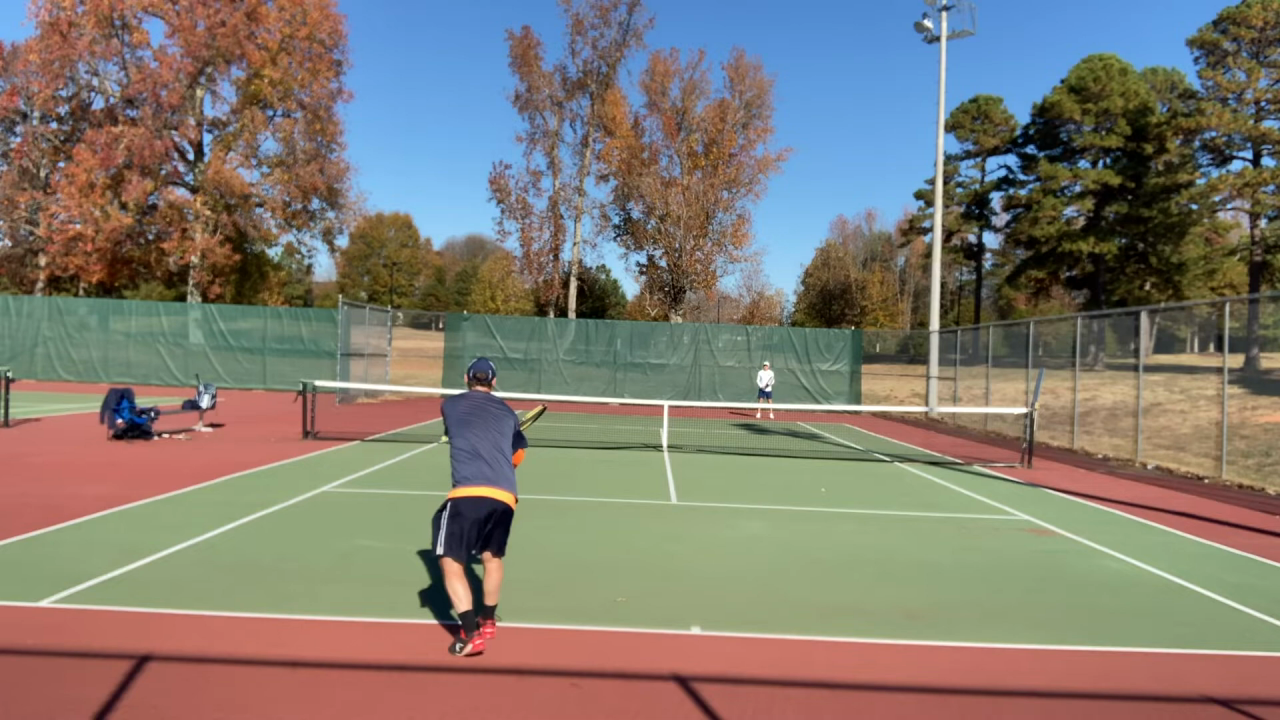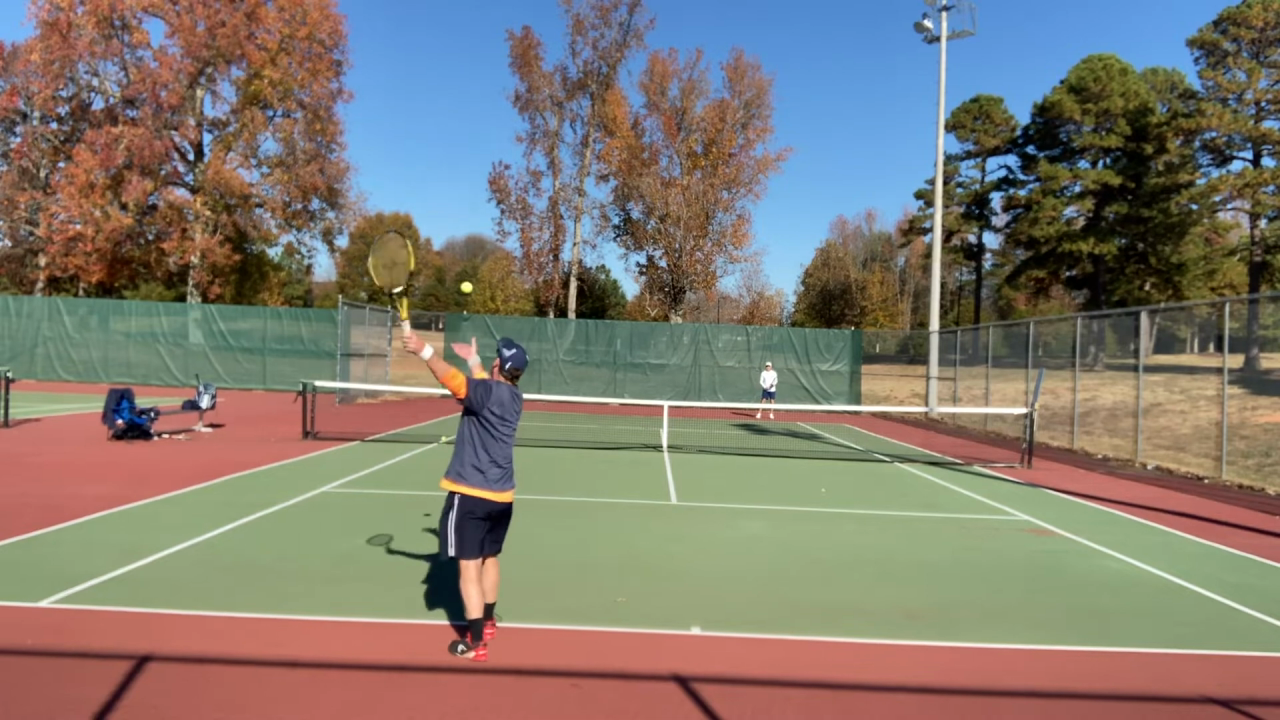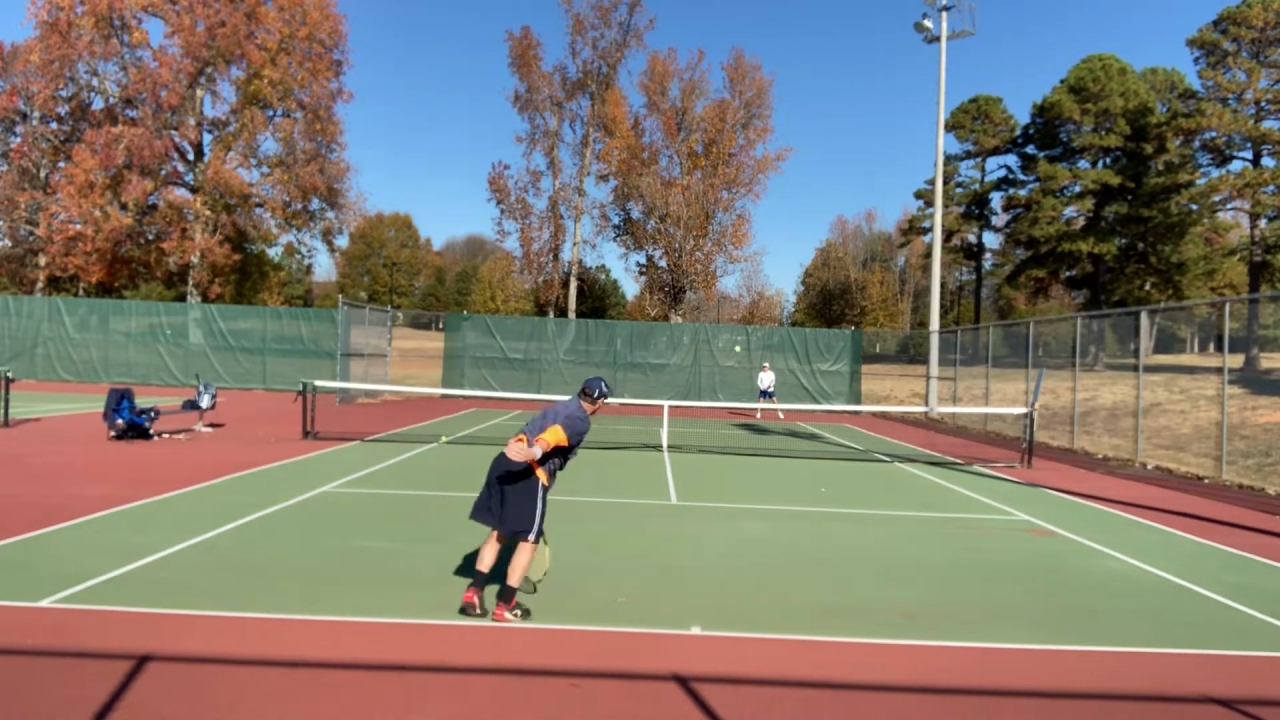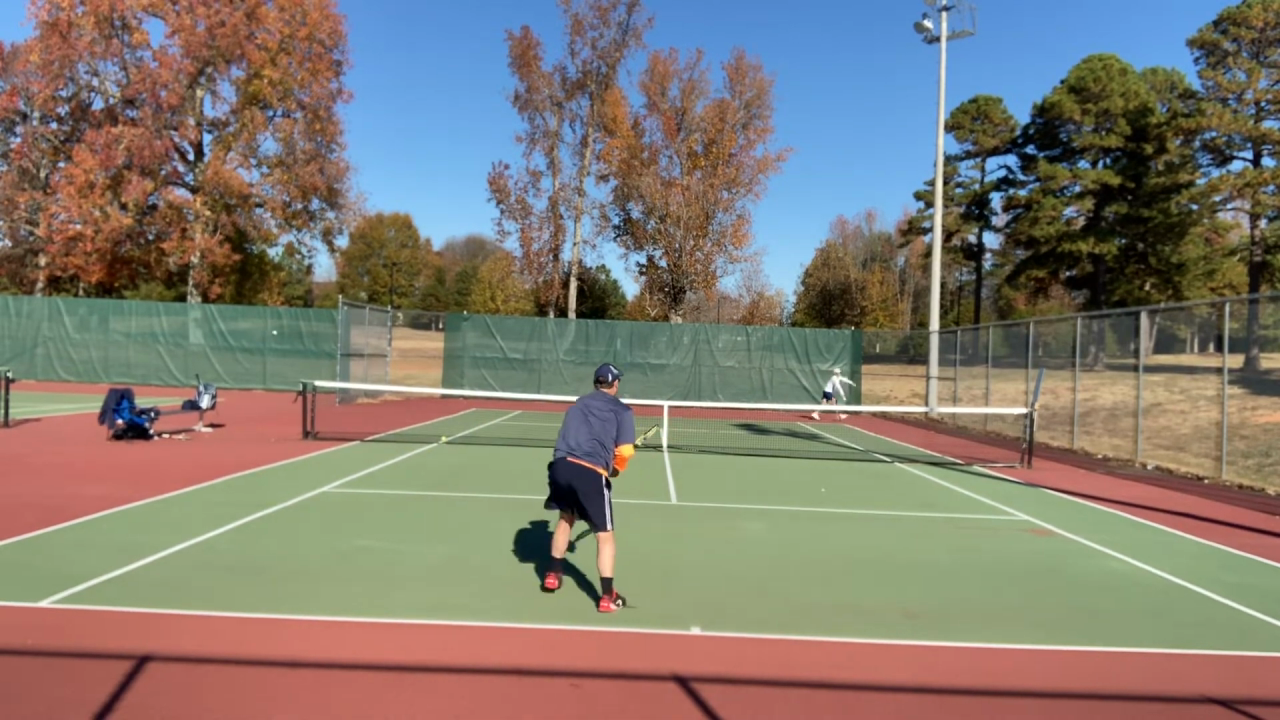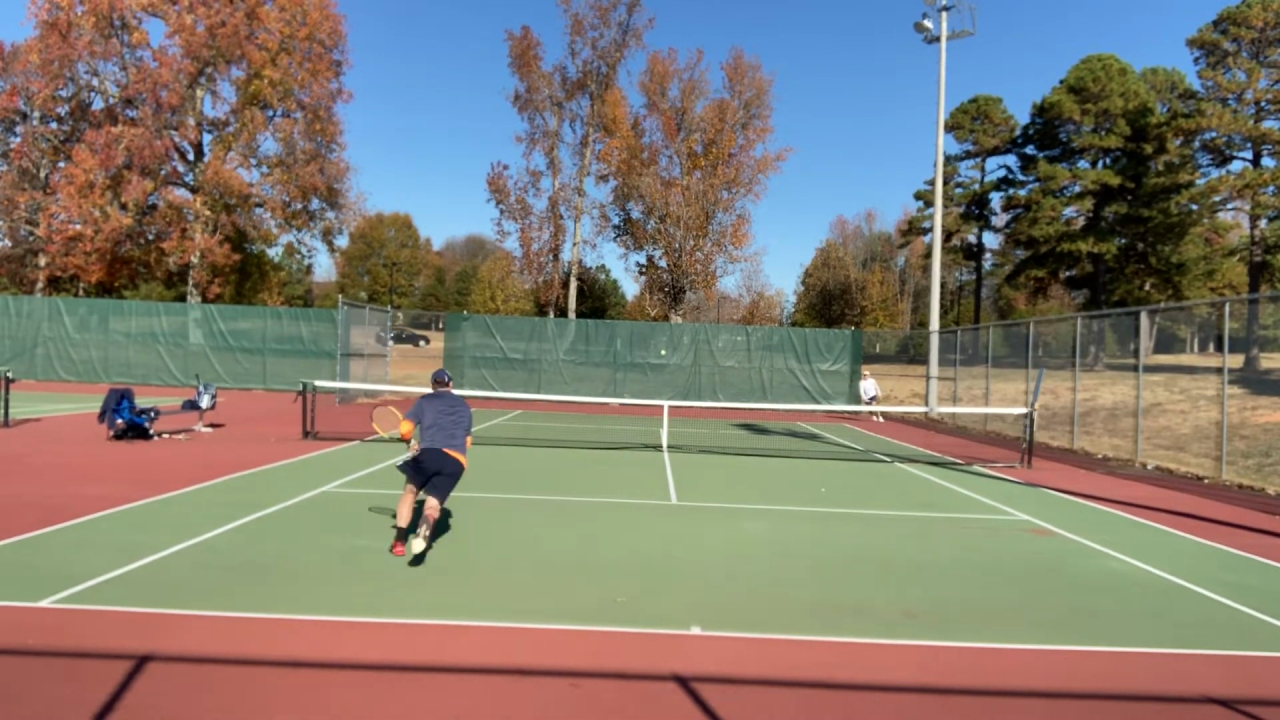
dt=1s
person 1, frame 1
left shoulder: (450, 405)
right shoulder: (507, 412)
right elbow: (518, 456)
left hip: (468, 494)
right hip: (504, 496)
left knee: (450, 563)
right knee: (492, 557)
left ankle: (470, 633)
right ankle: (487, 621)
person 1, frame 2
left shoulder: (489, 393)
right shoulder: (514, 398)
left elbow: (453, 380)
left wrist: (423, 350)
right wrist: (474, 362)
left hip: (470, 494)
right hip: (502, 496)
left knee: (467, 566)
right knee: (489, 559)
left ankle: (476, 641)
right ankle: (487, 621)
person 1, frame 3
left shoulder: (563, 407)
right shoulder: (581, 421)
right elbow: (554, 437)
right wrist: (534, 453)
left hip: (504, 463)
right hip: (526, 476)
left knee: (497, 535)
right knee: (528, 543)
left ankle: (473, 593)
right ankle: (505, 604)
person 1, frame 4
left shoulder: (576, 404)
right shoulder: (622, 410)
right elbow: (624, 452)
right wrist: (615, 468)
left hip: (561, 467)
right hip: (591, 475)
left knee: (566, 520)
right knee: (605, 537)
left ankle: (553, 575)
right ankle: (607, 597)
person 1, frame 5
left shoulder: (424, 401)
right shoulder: (463, 406)
left elbow: (405, 428)
right elbow: (467, 439)
left wrist: (412, 442)
left hip: (429, 453)
right hip: (456, 461)
left knee: (409, 493)
right knee: (432, 506)
left ankle: (400, 542)
right ankle: (423, 532)
